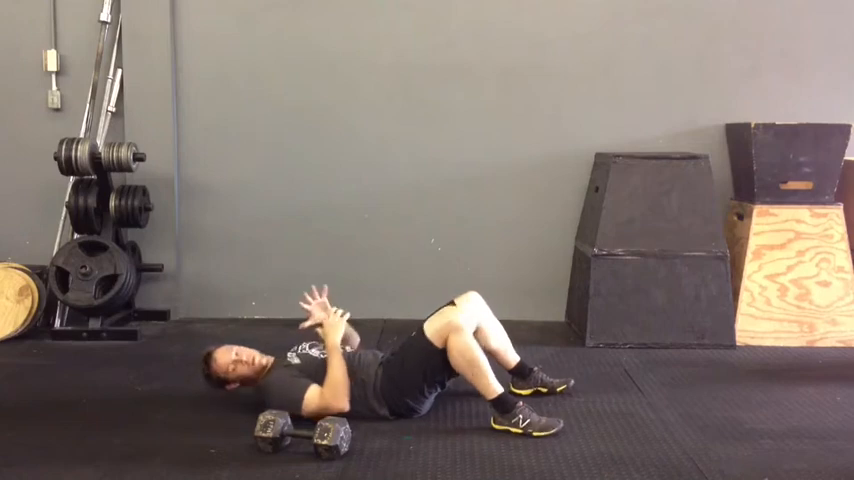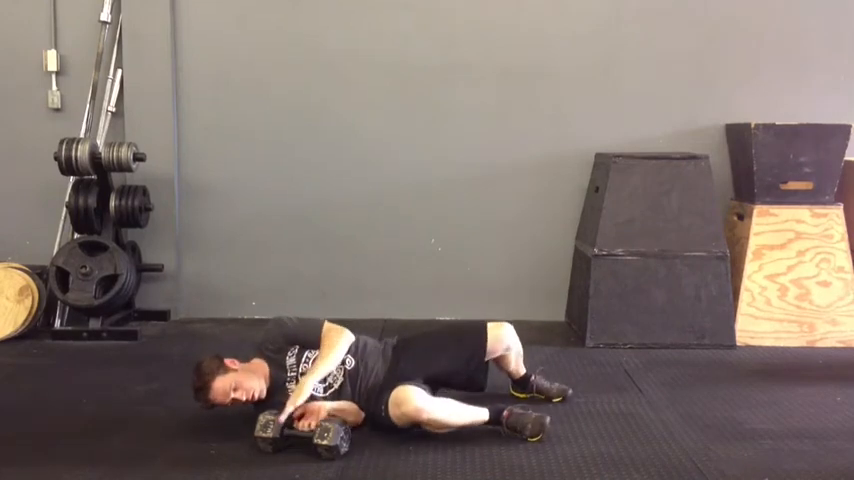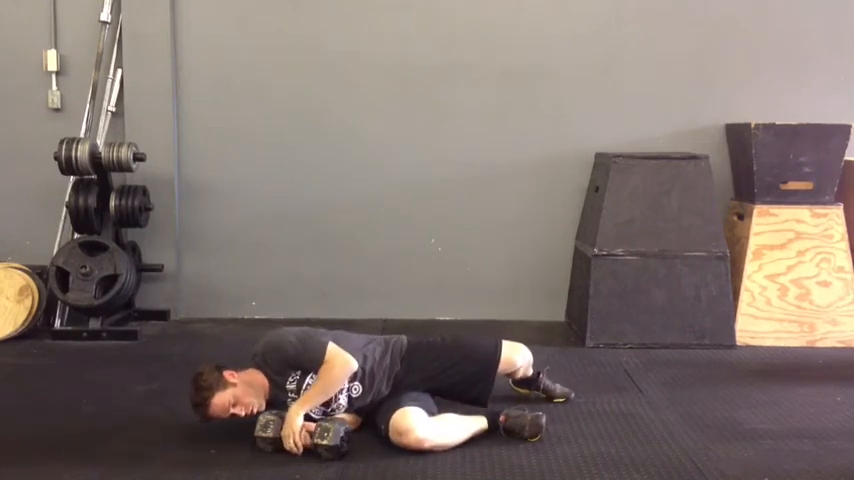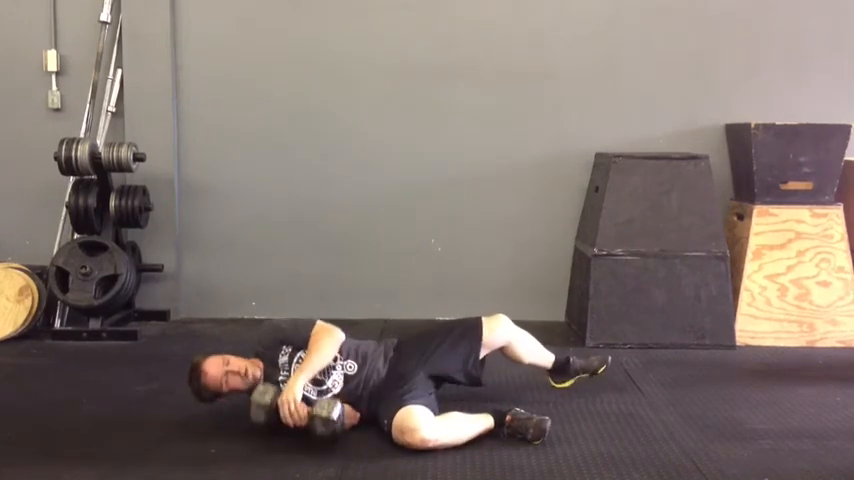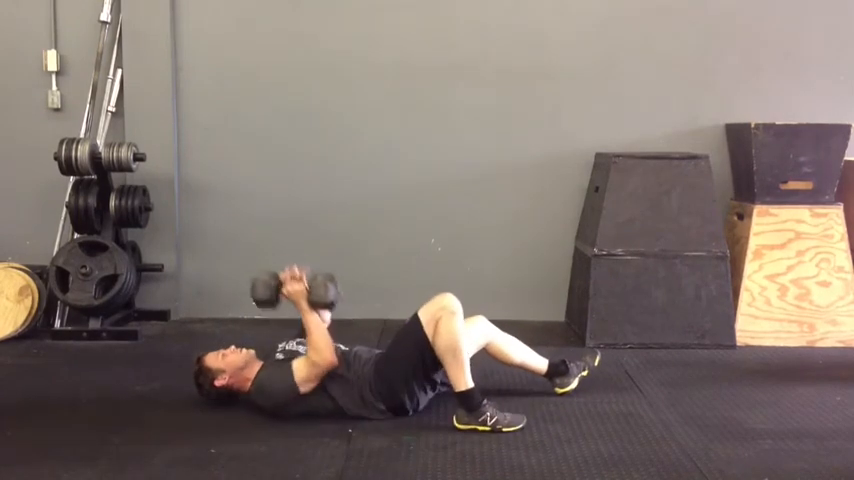
dt=1s
person 1, frame 1
left shoulder: (288, 362)
right shoulder: (274, 386)
left elbow: (353, 346)
right elbow: (338, 404)
left wrist: (331, 322)
right wrist: (331, 341)
left hip: (391, 366)
right hip: (397, 393)
left knee: (471, 302)
right knee: (454, 322)
left ankle: (525, 376)
right ankle: (507, 411)
person 1, frame 2
left shoulder: (275, 336)
right shoulder: (275, 407)
left elbow: (341, 336)
right elbow: (355, 416)
left wrist: (306, 384)
right wrist: (324, 409)
left hip: (397, 354)
right hip: (382, 398)
left knee: (503, 335)
right knee: (413, 405)
left ankle: (523, 383)
right ankle: (499, 416)
person 1, frame 3
left shoulder: (276, 348)
right shoulder: (274, 405)
left elbow: (344, 363)
right elbow: (351, 415)
left wrist: (298, 410)
right wrist: (312, 429)
left hip: (405, 359)
right hip: (386, 400)
left knee: (518, 357)
right knee: (411, 433)
left ankle: (530, 382)
right ankle: (494, 420)
person 1, frame 4
left shoulder: (273, 339)
right shoulder: (270, 409)
left elbow: (332, 335)
right elbow: (350, 417)
left wrist: (297, 379)
right wrist: (308, 407)
left hip: (400, 356)
right hip: (385, 396)
left knee: (499, 326)
right knee: (416, 432)
left ankle: (560, 369)
right ankle: (501, 420)
person 1, frame 5
left shoulder: (275, 367)
right shoulder: (271, 389)
left elbow: (324, 322)
right elbow: (327, 359)
left wrist: (307, 296)
right wrist: (302, 305)
left hip: (389, 373)
right hip: (391, 389)
left knee: (479, 325)
right knee: (446, 305)
left ankle: (557, 373)
right ankle: (472, 409)
